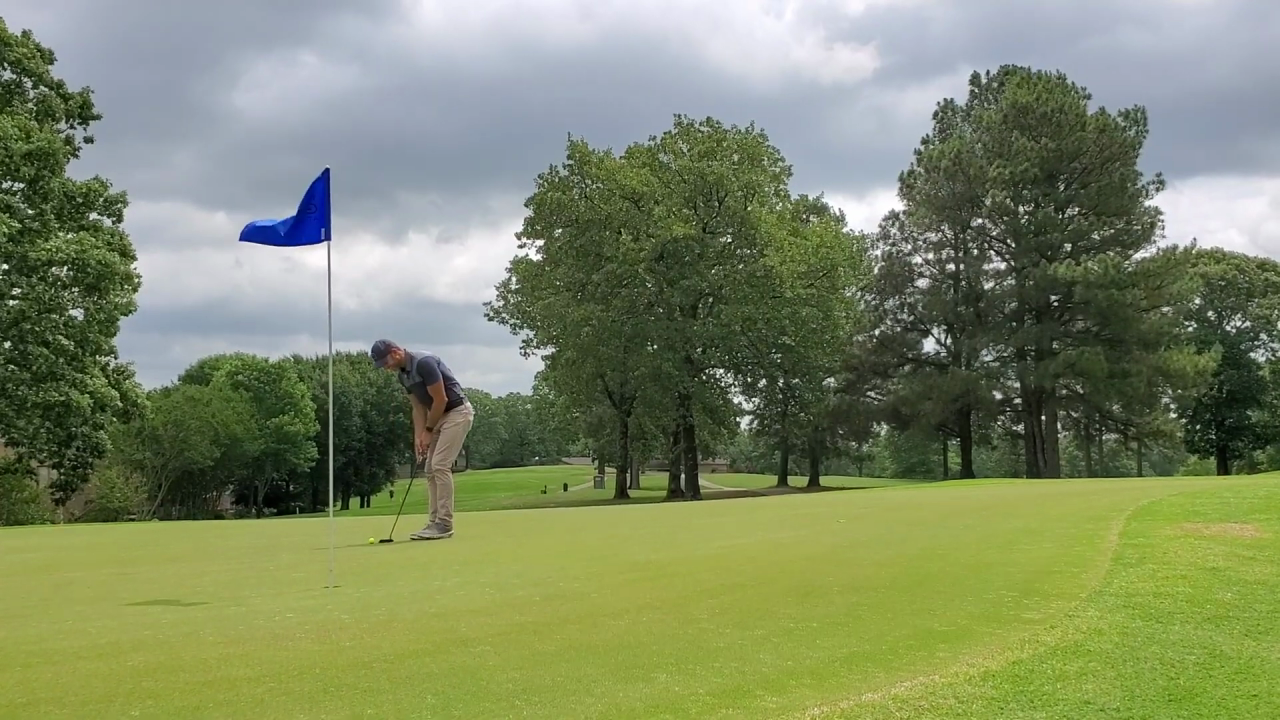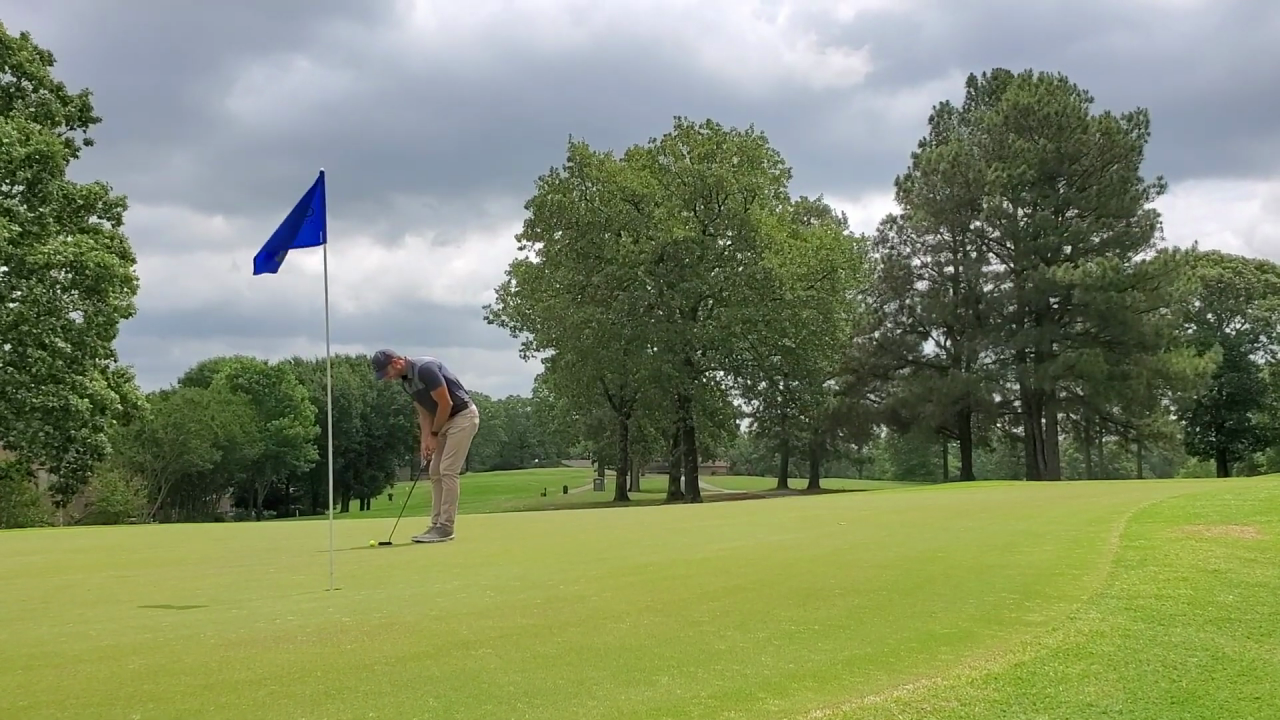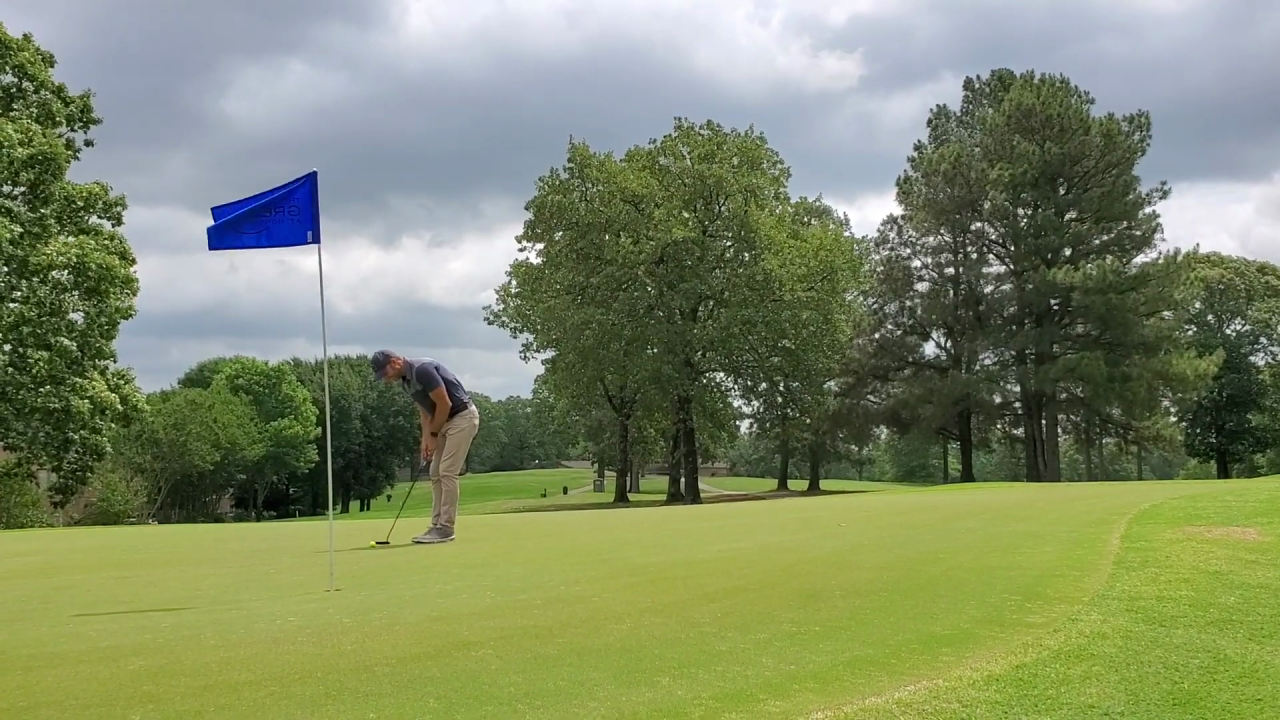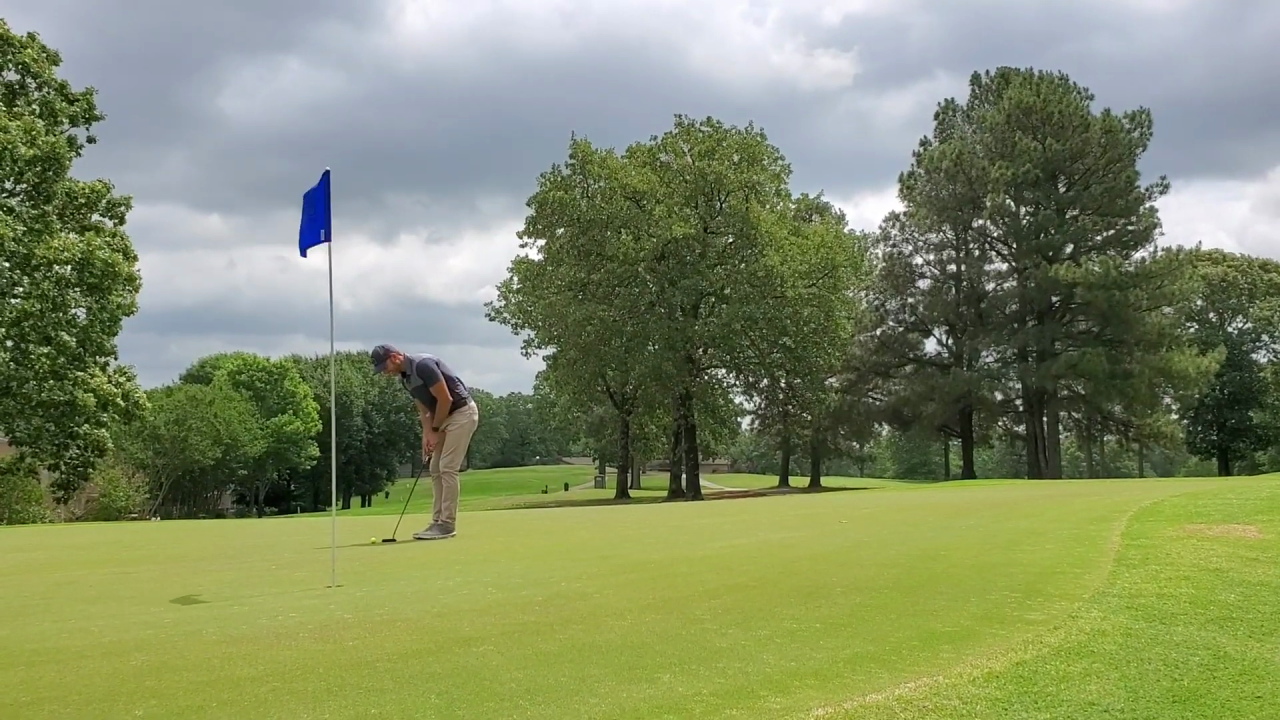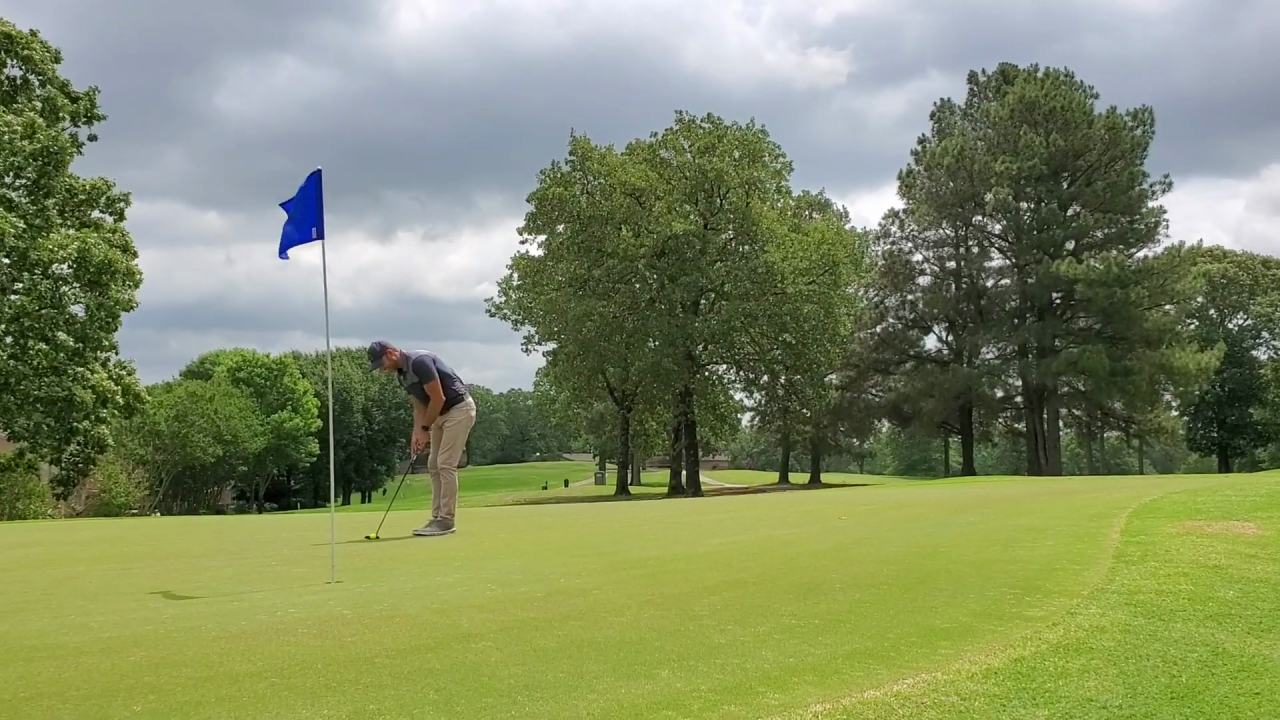
dt=1s
person 1, frame 1
left shoulder: (424, 363)
right shoulder: (403, 375)
left elbow: (441, 399)
right elbow: (418, 407)
left wrist: (428, 431)
right wrist: (418, 437)
left hip: (457, 412)
right hip: (440, 416)
left knee: (440, 465)
right knee: (432, 469)
left ankle: (445, 523)
right ankle: (435, 522)
person 1, frame 2
left shoulder: (425, 368)
right shoulder: (406, 381)
left elbow: (446, 403)
right elbow: (424, 412)
left wrist: (434, 435)
right wrist: (424, 440)
left hip: (463, 416)
right hip: (446, 420)
left knee: (448, 471)
right knee: (436, 473)
left ankle: (446, 527)
right ankle: (437, 525)
person 1, frame 3
left shoulder: (422, 369)
right shoulder: (406, 380)
left elbow: (445, 404)
right elbow: (425, 411)
left wrist: (433, 435)
right wrist: (425, 439)
left hip: (462, 417)
right hip: (446, 420)
left knee: (448, 472)
right knee: (436, 474)
left ankle: (446, 528)
right ankle: (437, 525)
person 1, frame 4
left shoulder: (423, 365)
right shoulder: (404, 378)
left elbow: (445, 399)
right elbow: (424, 409)
left wrist: (435, 430)
right wrist: (426, 435)
left hip: (461, 413)
right hip: (445, 417)
left knee: (448, 468)
right knee: (436, 470)
left ankle: (447, 524)
right ankle: (438, 521)
person 1, frame 5
left shoulder: (419, 361)
right shoulder: (402, 374)
left elbow: (438, 398)
right elbow: (419, 406)
left wrist: (425, 429)
right wrist: (416, 434)
left hip: (459, 409)
right hip: (442, 414)
left knee: (446, 464)
right knee: (434, 466)
left ankle: (447, 520)
right ankle: (438, 518)
